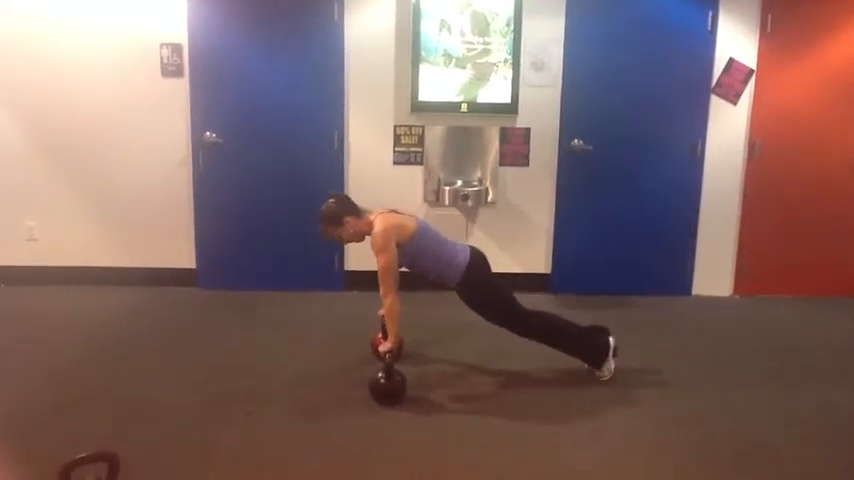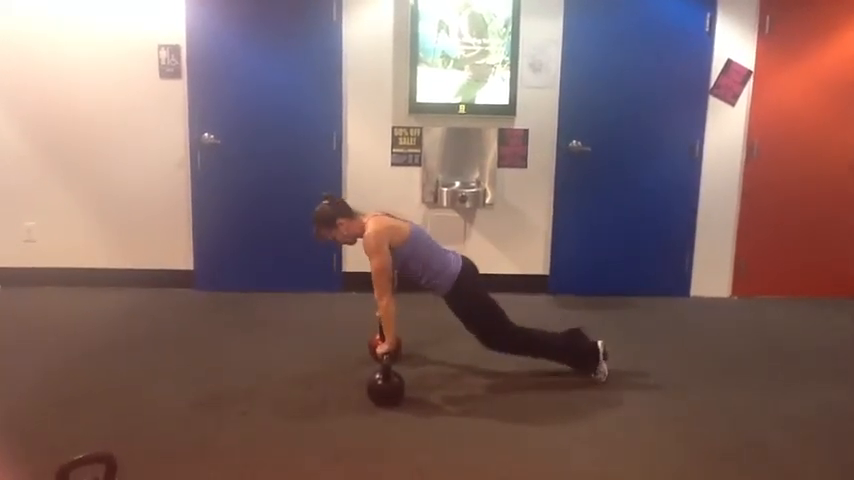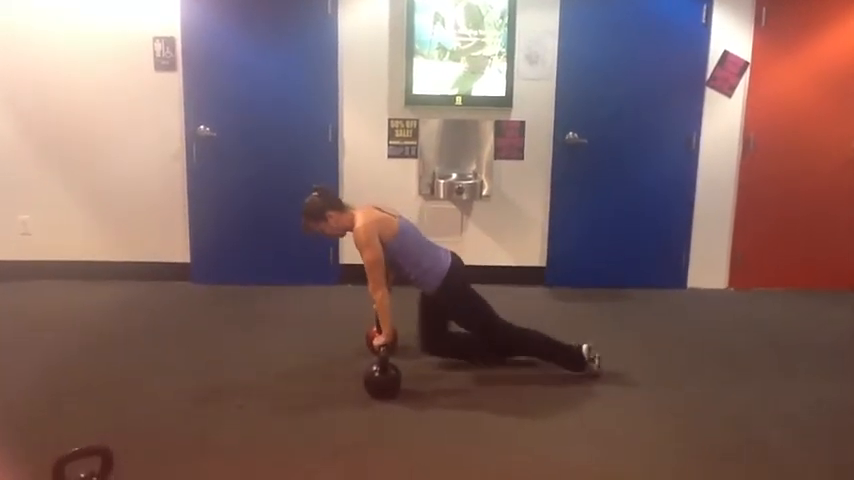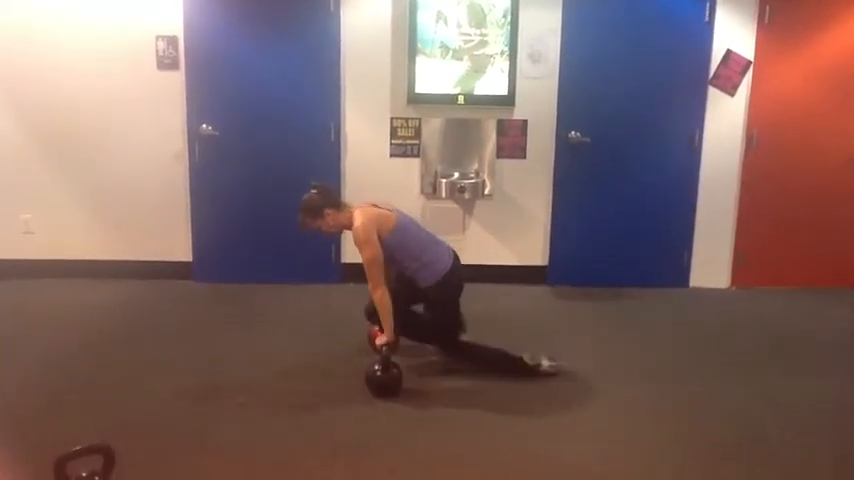
dt=0.3s
person 1, frame 1
left shoulder: (380, 233)
right shoulder: (381, 219)
left elbow: (389, 293)
left wrist: (392, 340)
right wrist: (390, 310)
left hip: (467, 275)
right hip: (467, 263)
left knee: (519, 321)
right knee: (518, 316)
left ankle: (599, 349)
right ankle: (596, 340)
person 1, frame 2
left shoulder: (373, 236)
right shoulder: (376, 221)
left elbow: (384, 294)
right elbow: (388, 288)
left wrist: (389, 342)
right wrist: (386, 312)
left hip: (458, 284)
right hip: (457, 272)
left knee: (506, 336)
right knee: (498, 337)
left ankle: (589, 354)
right ankle: (575, 343)
person 1, frame 3
left shoulder: (362, 230)
right shoulder: (367, 215)
left elbow: (377, 288)
right elbow: (387, 272)
left wrist: (386, 334)
right wrist: (384, 308)
left hip: (445, 281)
right hip: (441, 271)
left knee: (497, 332)
right knee: (431, 343)
left ankle: (578, 356)
right ankle: (500, 349)
person 1, frame 4
left shoulder: (362, 227)
right shoulder: (363, 212)
left elbow: (378, 287)
right elbow: (386, 261)
left wrist: (388, 334)
left hip: (441, 278)
right hip: (434, 266)
left knee: (446, 342)
right knee: (374, 312)
left ankle: (526, 364)
right ankle: (448, 335)
